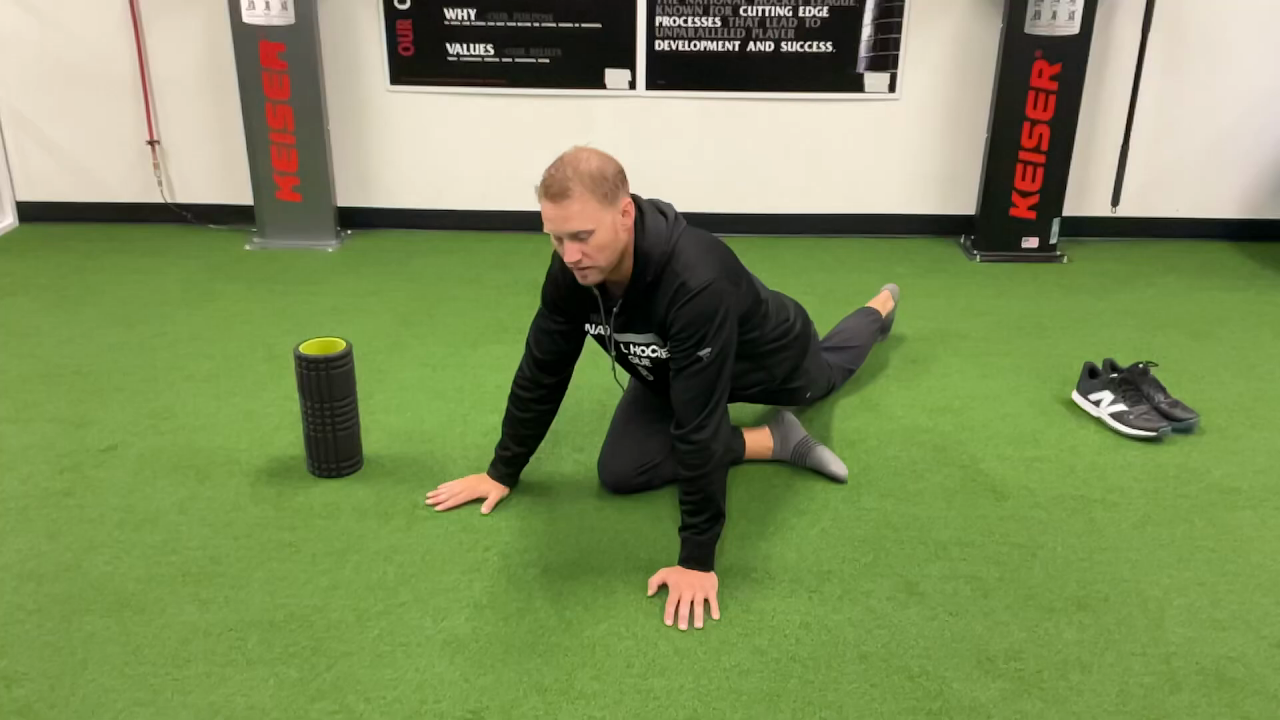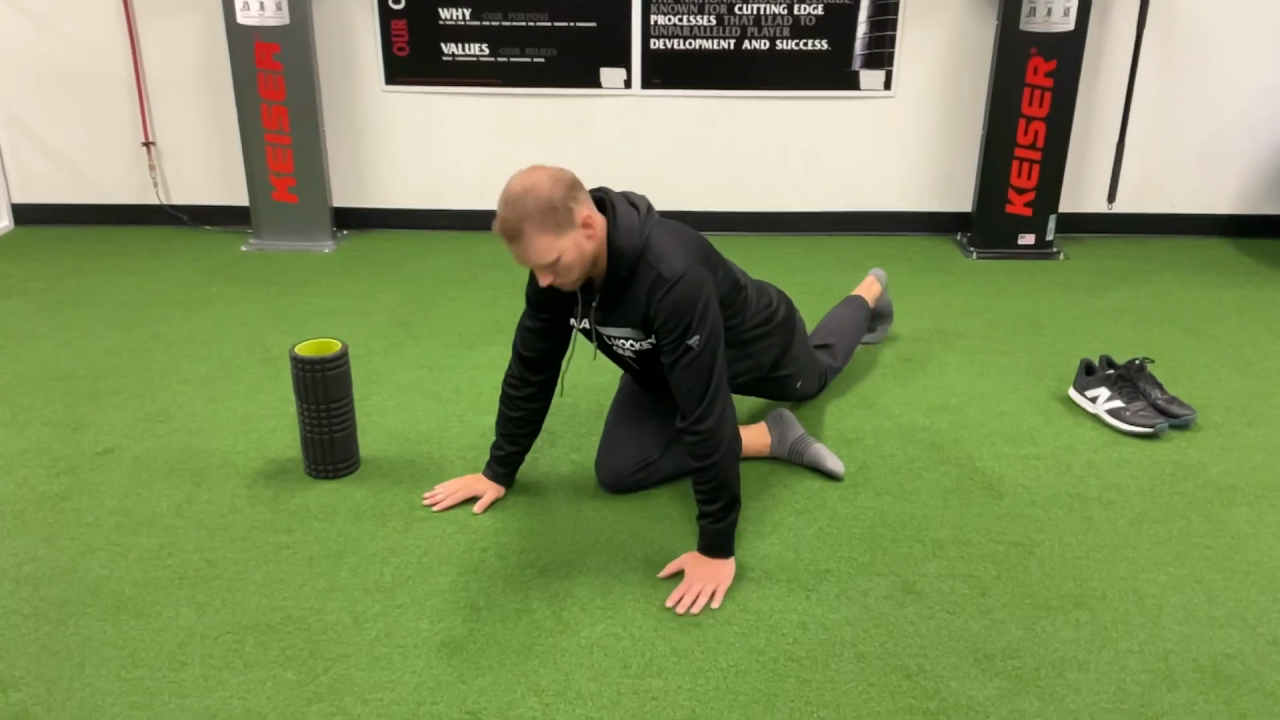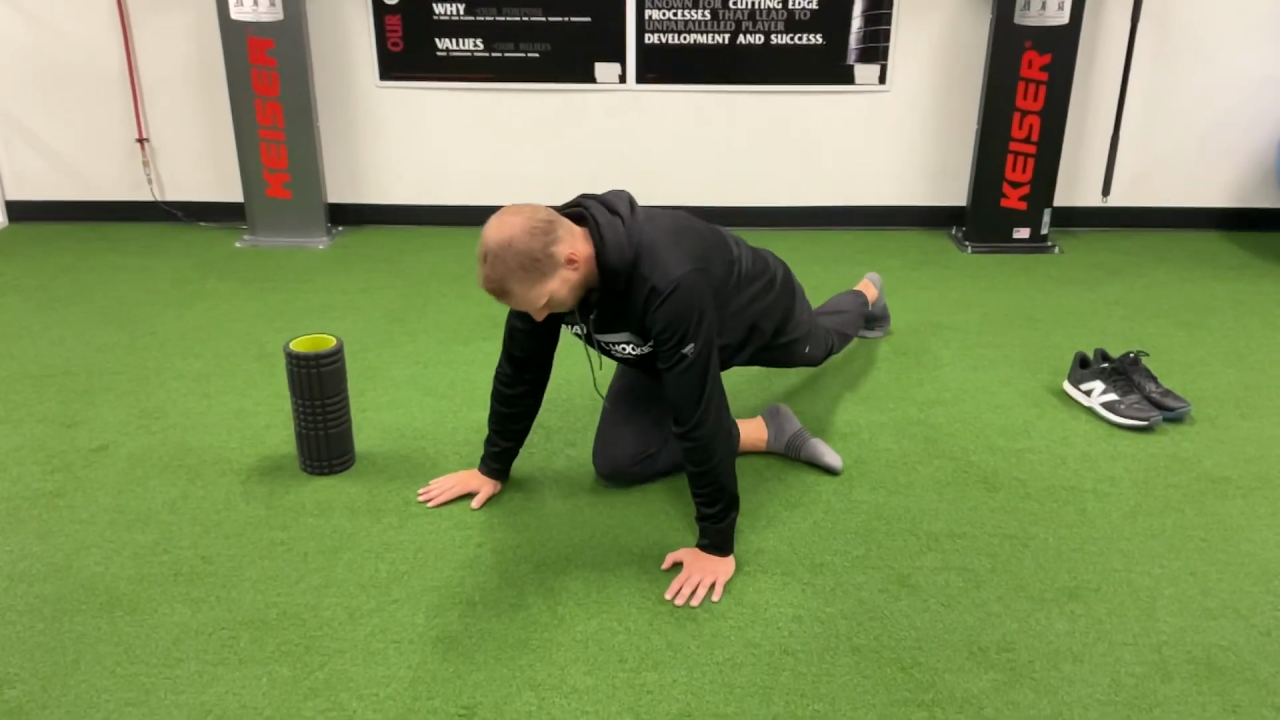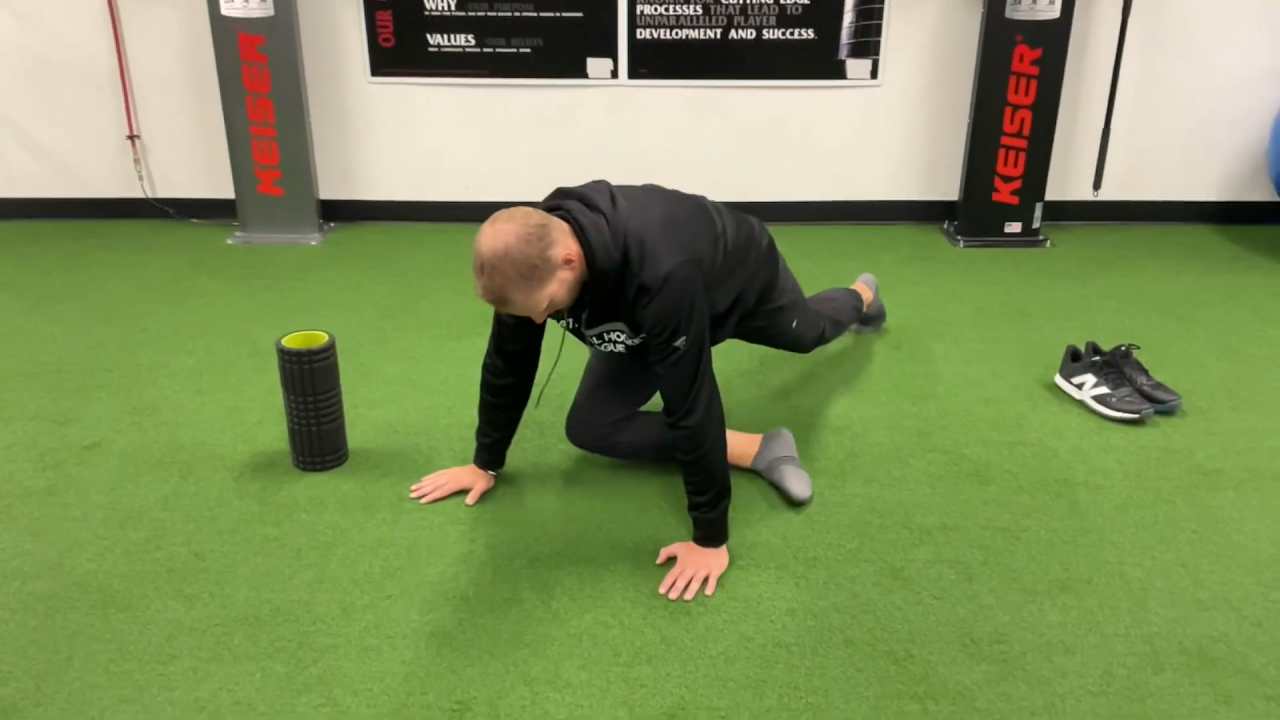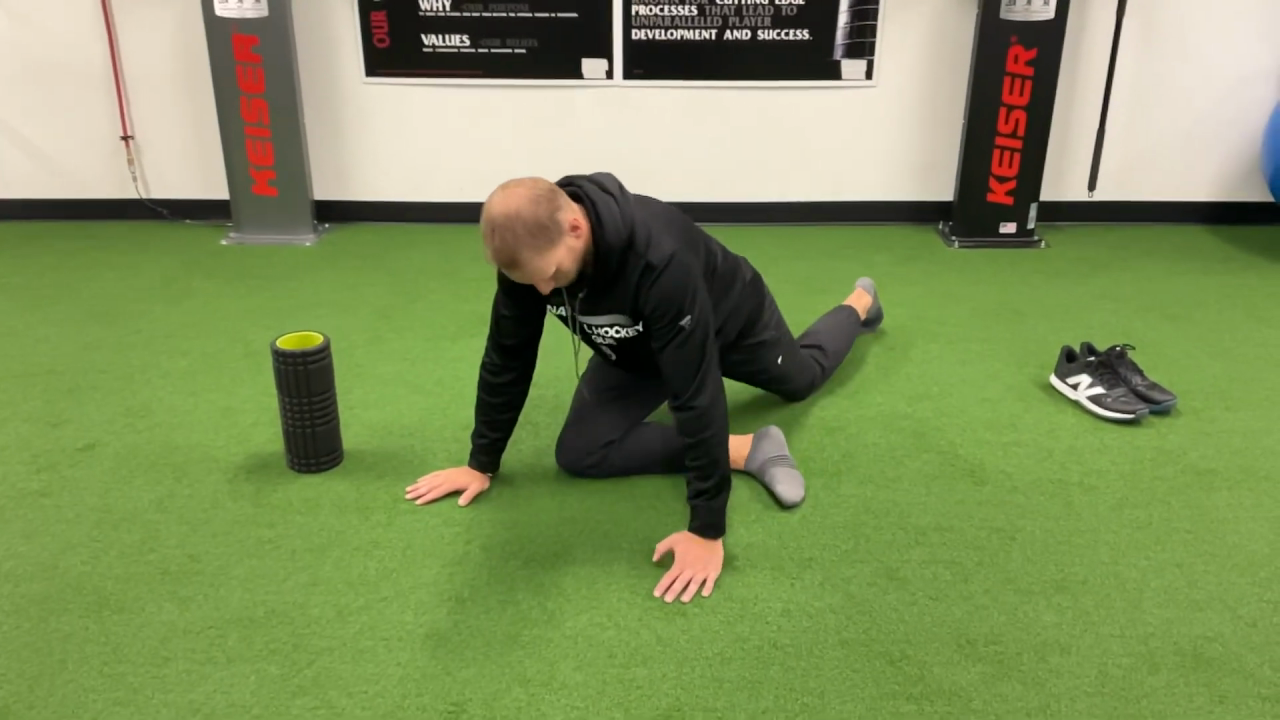
dt=0.4s
person 1, frame 1
left shoulder: (696, 283)
right shoulder: (573, 271)
left elbow: (699, 424)
right elbow: (542, 372)
left wrist: (697, 560)
right wrist: (502, 473)
left hip: (770, 357)
left knee: (826, 374)
right knee: (618, 471)
left ankle: (880, 307)
right ankle: (772, 440)
person 1, frame 2
left shoulder: (673, 275)
right shoulder: (554, 257)
left elbow: (704, 410)
right elbow: (531, 370)
left wrist: (716, 547)
right wrist: (498, 472)
left hip: (758, 346)
left knee: (817, 371)
right knee: (617, 471)
left ankle: (868, 294)
right ankle: (769, 437)
person 1, frame 3
left shoulder: (669, 281)
right shoulder: (538, 263)
left elbow: (698, 411)
right elbow: (521, 370)
left wrist: (717, 545)
right wrist: (492, 468)
left hip: (758, 309)
left knee: (816, 346)
right knee: (616, 460)
left ankle: (867, 296)
right ankle: (770, 433)
person 1, frame 4
left shoulder: (661, 272)
right shoulder: (528, 258)
left elbow: (690, 405)
right elbow: (508, 362)
left wrist: (710, 537)
right wrist: (486, 463)
left hip: (743, 278)
left knee: (807, 332)
right knee: (588, 426)
left ankle: (861, 296)
right ankle: (755, 450)
person 1, frame 5
left shoulder: (659, 258)
right shoulder: (530, 250)
left elbow: (696, 393)
right elbow: (508, 356)
left wrist: (706, 530)
right wrist: (482, 464)
left hip: (729, 314)
left knee: (801, 378)
right knee: (579, 453)
left ankle: (859, 304)
right ankle: (748, 451)
